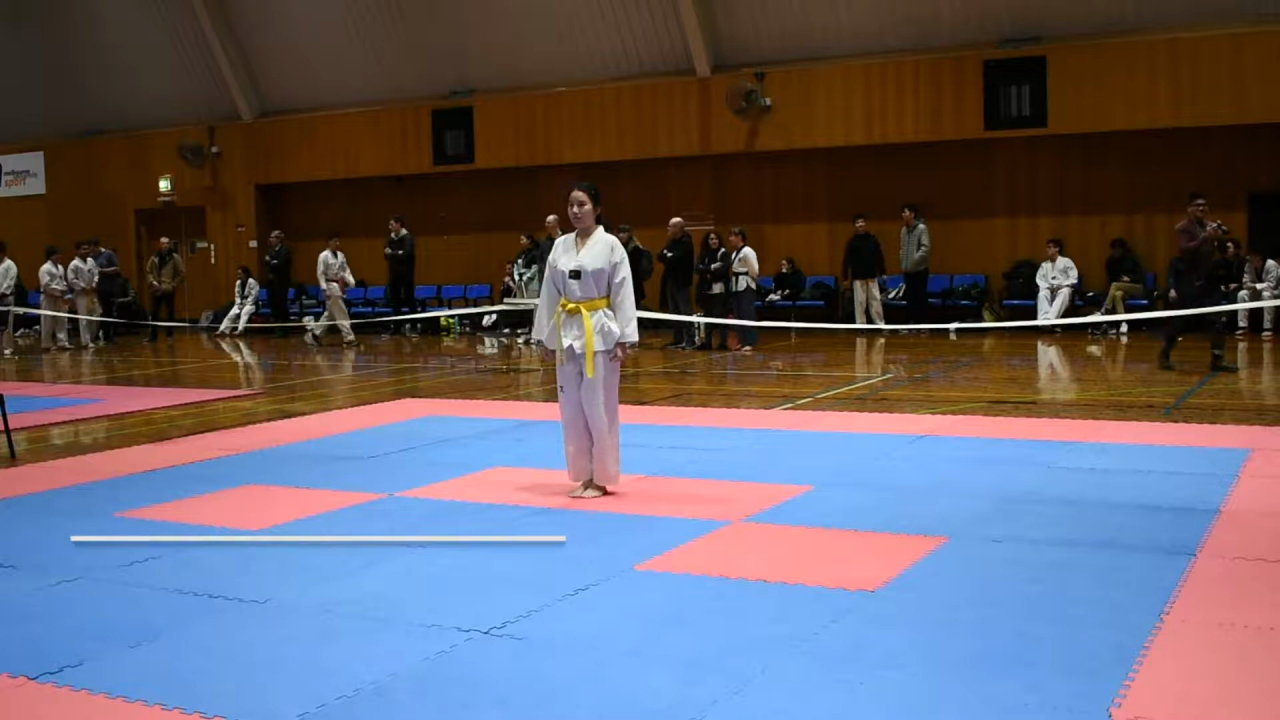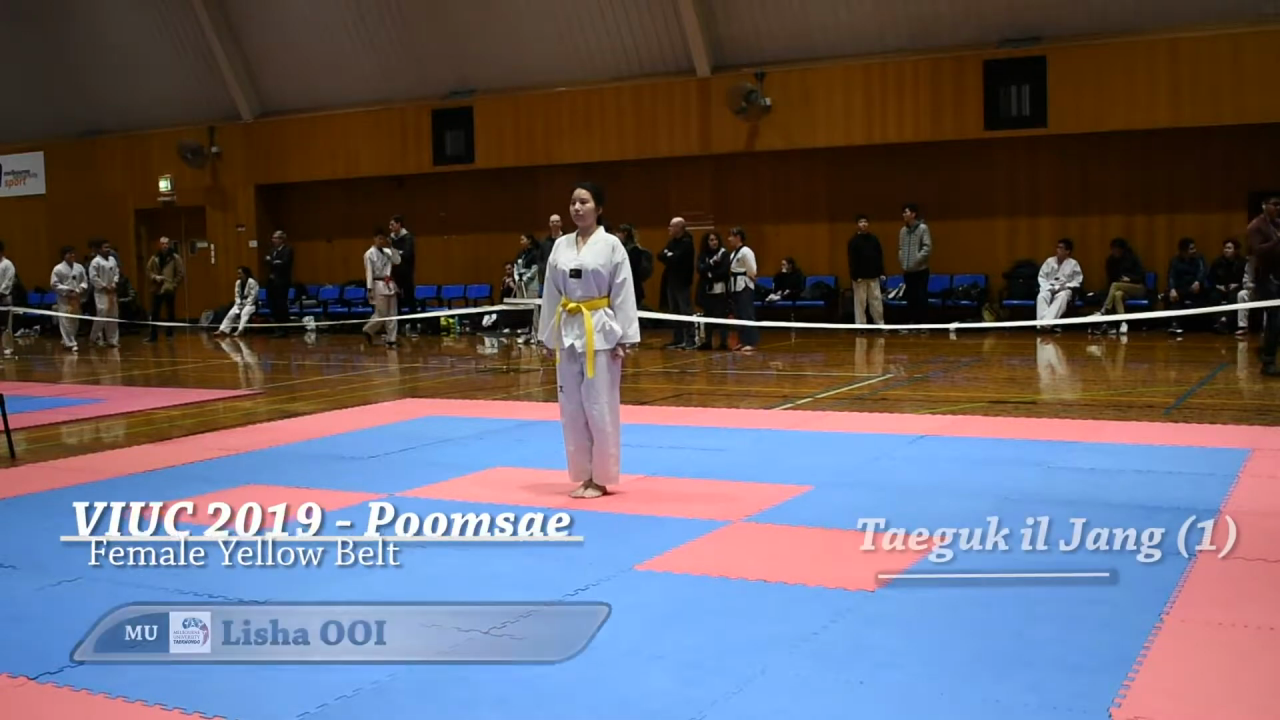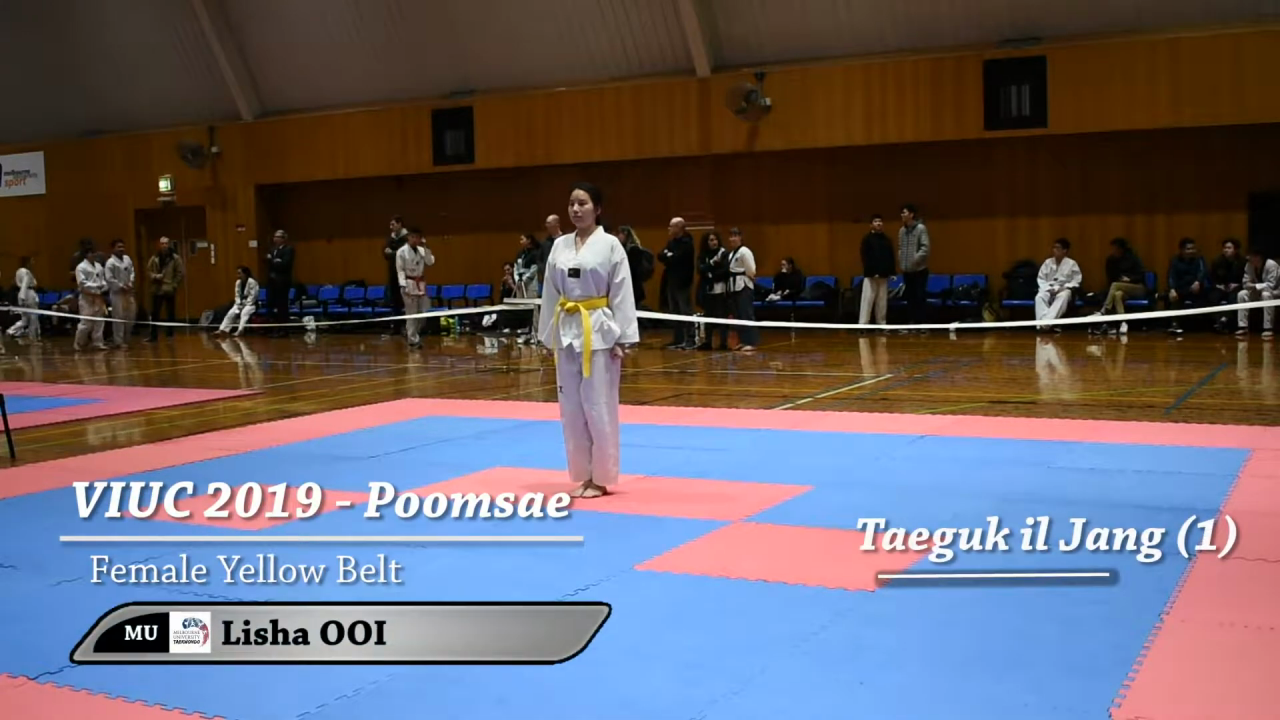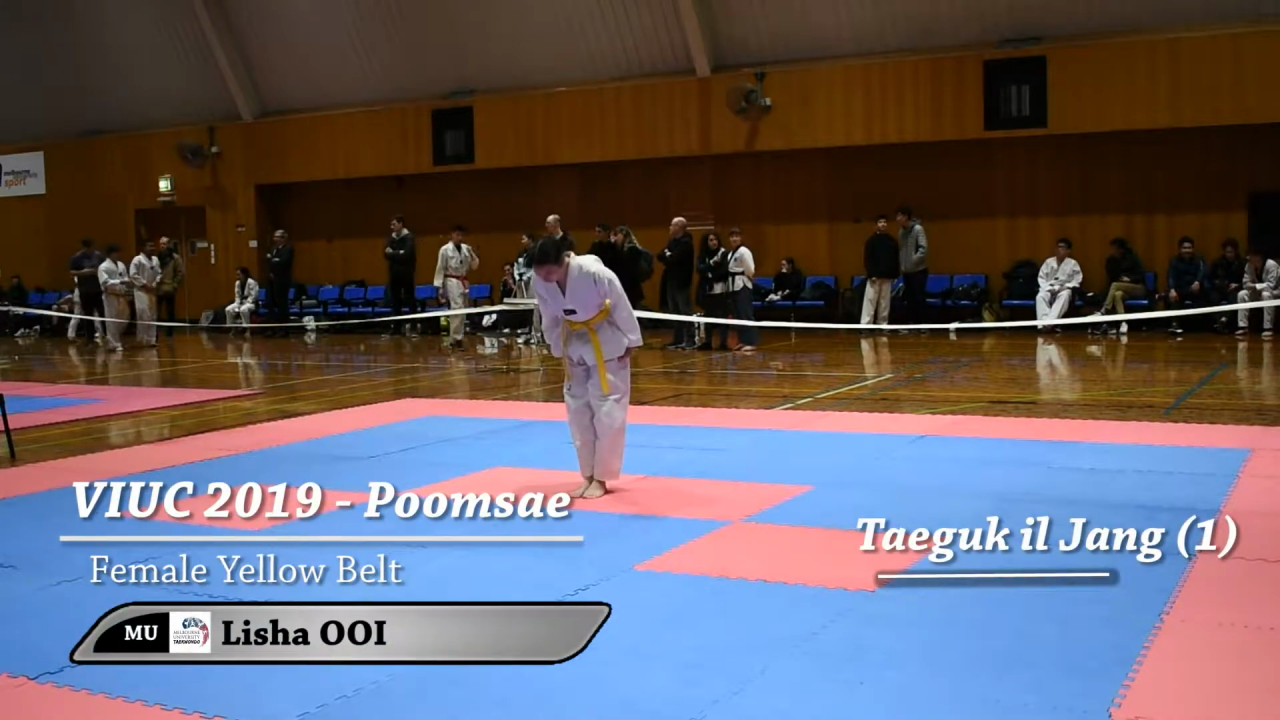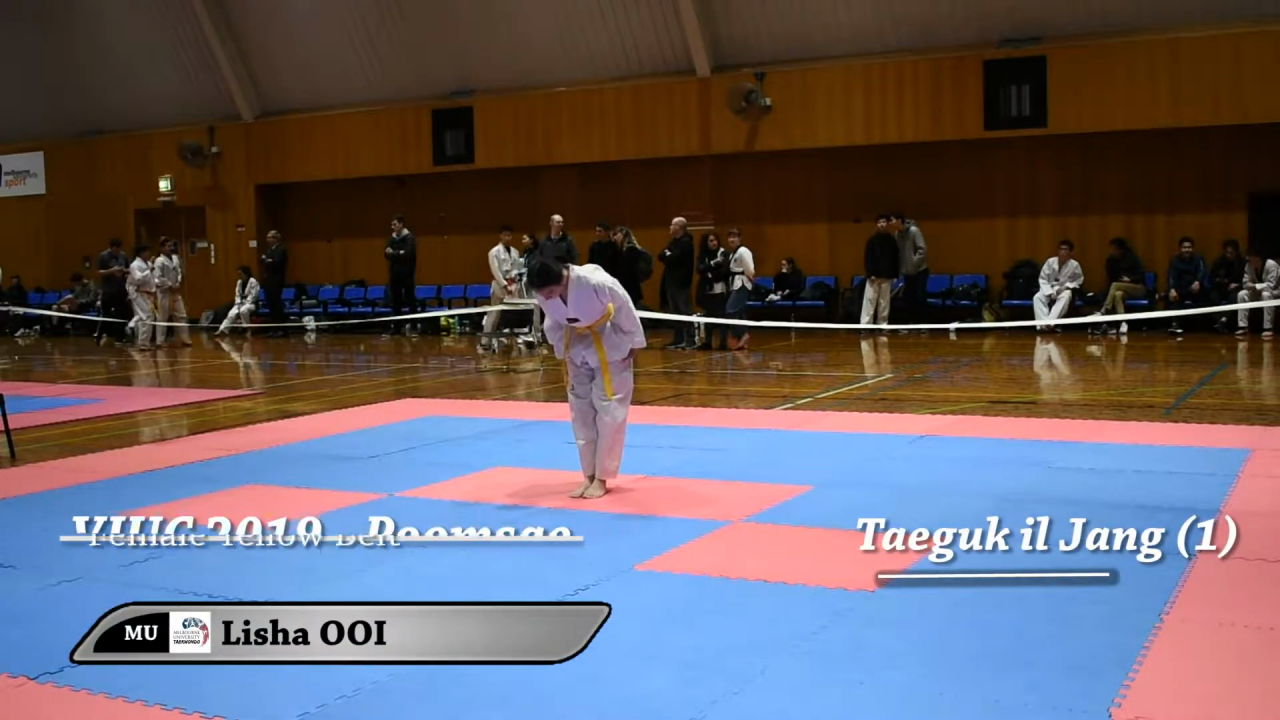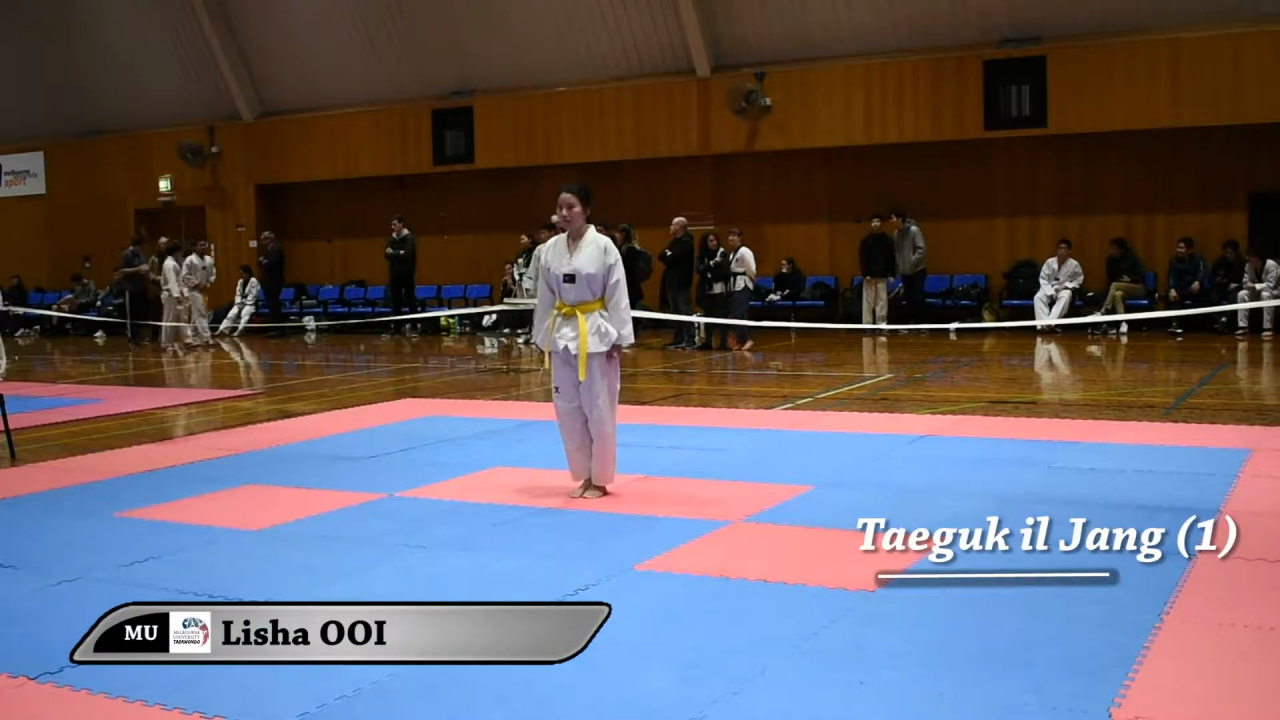
dt=0.7s
person 1, frame 1
left shoulder: (611, 245)
right shoulder: (560, 245)
left elbow: (623, 295)
right elbow: (549, 293)
left wrist: (624, 339)
right wrist: (545, 337)
left hip: (599, 333)
right hip: (567, 333)
left knee: (599, 407)
right knee: (572, 408)
left ankle: (601, 478)
right ankle: (584, 476)
person 1, frame 2
left shoulder: (611, 244)
right shoulder: (560, 245)
left elbow: (623, 294)
right elbow: (551, 293)
left wrist: (623, 339)
right wrist: (549, 336)
left hip: (600, 332)
right hip: (568, 332)
left knee: (600, 406)
right knee: (572, 407)
left ankle: (601, 478)
right ankle: (584, 475)
person 1, frame 3
left shoulder: (610, 245)
right shoulder: (559, 245)
left elbow: (622, 294)
right elbow: (550, 293)
left wrist: (621, 339)
right wrist: (550, 336)
left hip: (598, 332)
right hip: (566, 332)
left knee: (599, 407)
right knee: (571, 408)
left ankle: (601, 479)
right ankle: (584, 476)
person 1, frame 4
left shoulder: (593, 272)
right shoulder: (540, 282)
left elbow: (621, 307)
right elbow: (550, 318)
left wrist: (630, 343)
right wrist: (560, 348)
left hip: (607, 342)
right hip: (575, 343)
left knee: (607, 409)
right knee: (578, 410)
left ankle: (601, 478)
right ankle: (589, 476)
person 1, frame 5
left shoulder: (594, 281)
right shoulder: (544, 292)
left elbow: (625, 308)
left wrist: (633, 344)
right wrist: (563, 349)
left hip: (610, 343)
right hip: (578, 345)
left knee: (609, 409)
right knee: (581, 410)
left ankle: (602, 478)
right ankle: (589, 475)
person 1, frame 6
left shoulder: (603, 246)
right shoulder: (551, 248)
left elbow: (617, 296)
right elbow: (545, 297)
left wrist: (618, 340)
right wrist: (546, 339)
left hip: (595, 335)
right hip: (562, 335)
left knee: (598, 409)
right knee: (567, 410)
left ankle: (600, 480)
right ankle: (584, 477)
